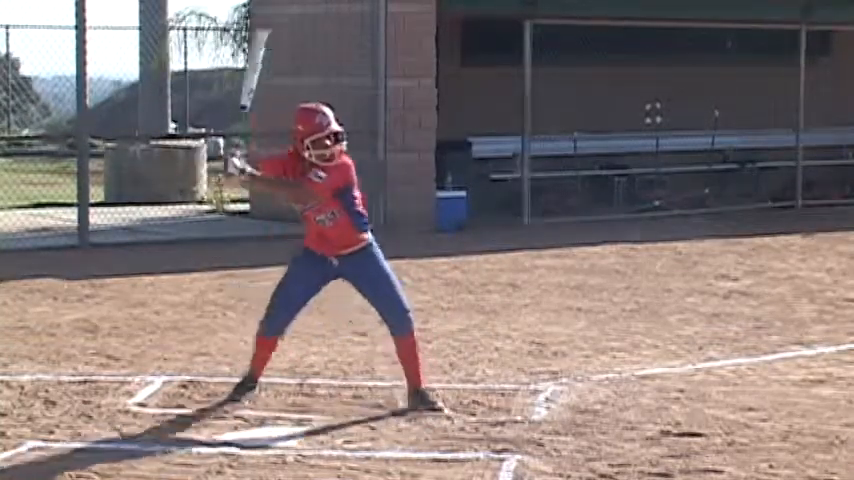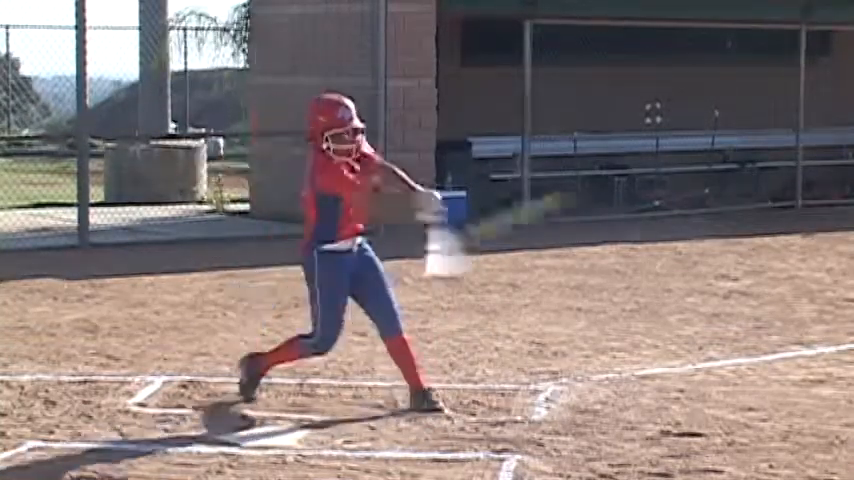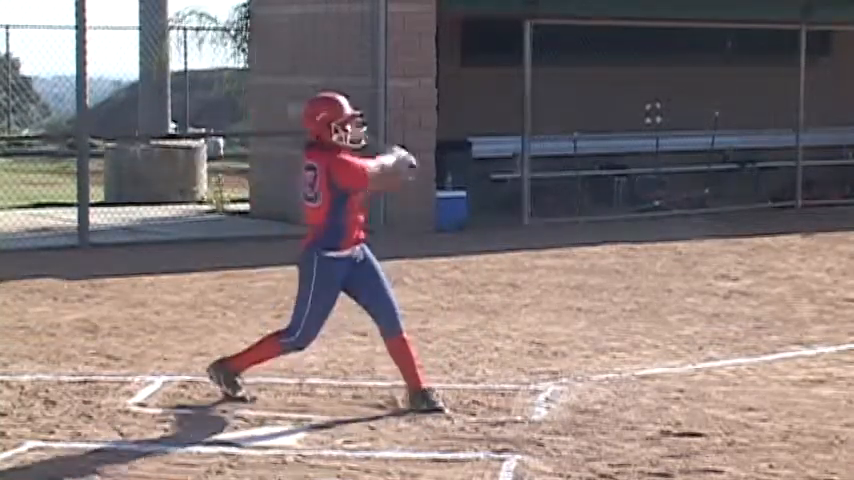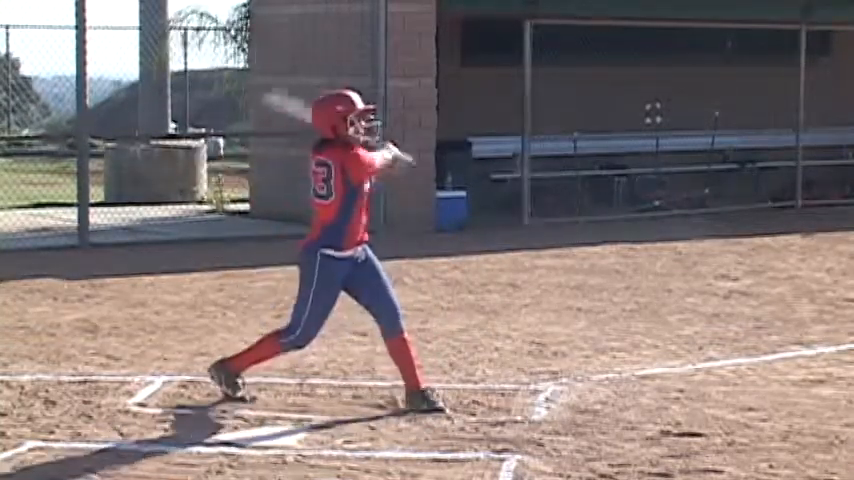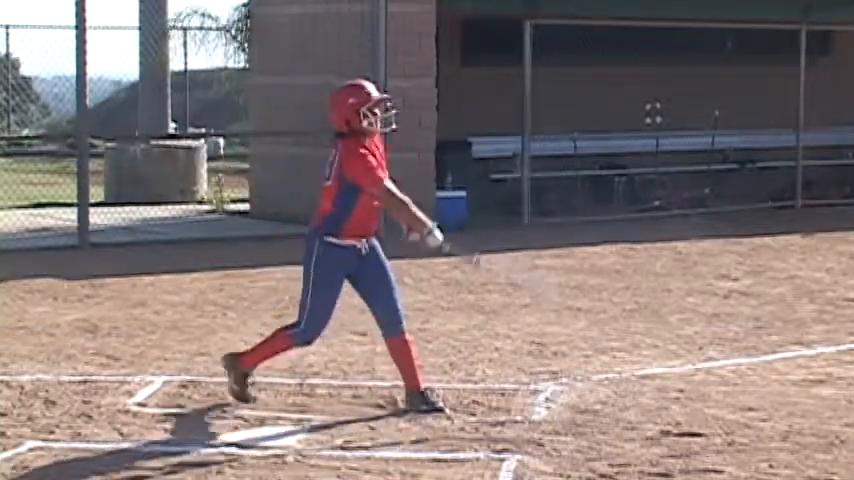
dt=0.2s
person 1, frame 1
left shoulder: (341, 166)
right shoulder: (291, 161)
left elbow: (296, 192)
right elbow: (256, 174)
left wrist: (249, 175)
right wrist: (241, 167)
left hip: (358, 252)
right hip: (316, 254)
left knee: (399, 315)
right knee: (275, 317)
left ankle: (416, 389)
right ankle: (253, 377)
person 1, frame 2
left shoulder: (355, 147)
right shoulder: (326, 169)
left elbow: (380, 168)
right elbow: (362, 195)
left wrist: (418, 191)
left hip: (355, 247)
right hip: (326, 256)
left knee: (389, 319)
right knee: (323, 340)
left ankle: (419, 392)
right ankle: (258, 364)
person 1, frame 3
left shoulder: (321, 156)
right shoulder: (337, 163)
left elbow: (368, 176)
right elbow: (376, 171)
left wrist: (393, 163)
right wrist: (396, 159)
left hip: (353, 252)
right hip: (325, 259)
left knee: (388, 316)
right knee: (299, 337)
left ankle: (417, 390)
right ankle: (228, 368)
person 1, frame 4
left shoulder: (327, 153)
right shoulder: (351, 158)
right elbow: (382, 160)
right wrist: (392, 153)
left hip: (355, 252)
right hip: (326, 258)
left knee: (390, 316)
right knee: (299, 335)
left ankle: (416, 390)
right ankle: (229, 368)
person 1, frame 5
left shoulder: (372, 144)
right shoulder: (354, 153)
left elbow: (384, 189)
right elbow: (390, 197)
left wrist: (411, 224)
right wrist: (427, 227)
left hip: (363, 245)
right hip: (330, 247)
left knee: (392, 316)
right knee: (308, 329)
left ankle: (415, 391)
right ankle: (241, 363)
